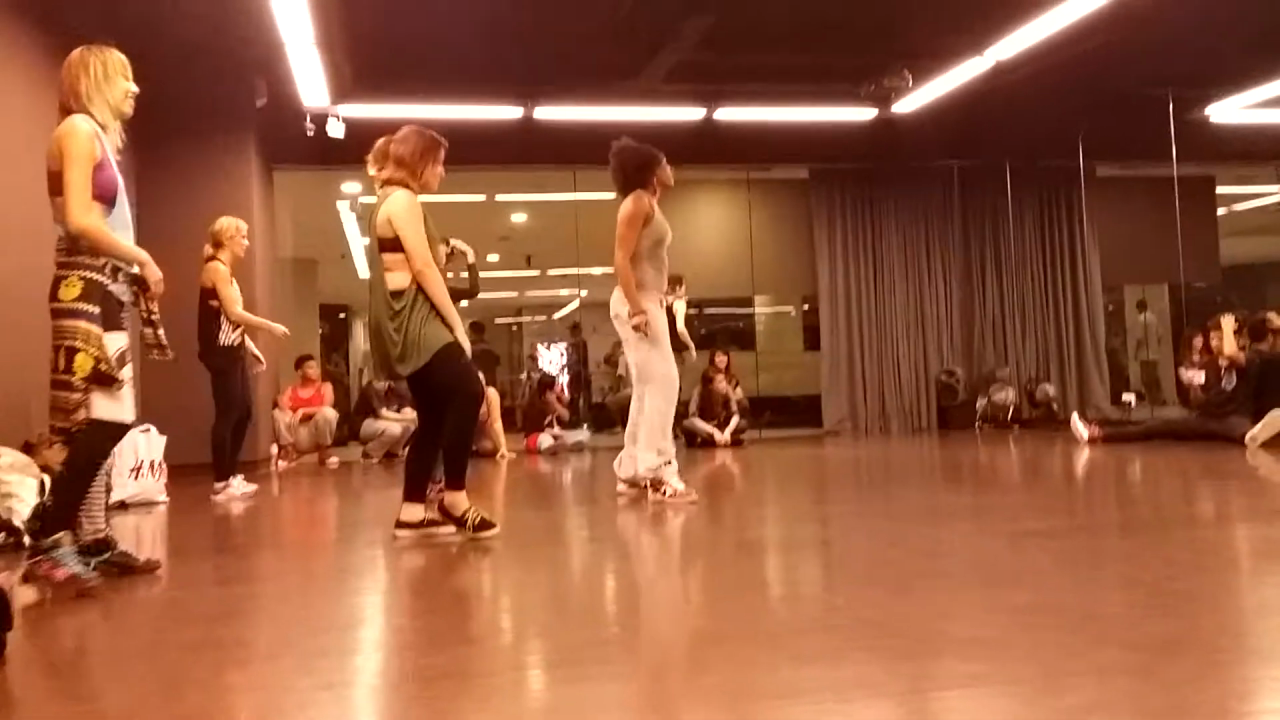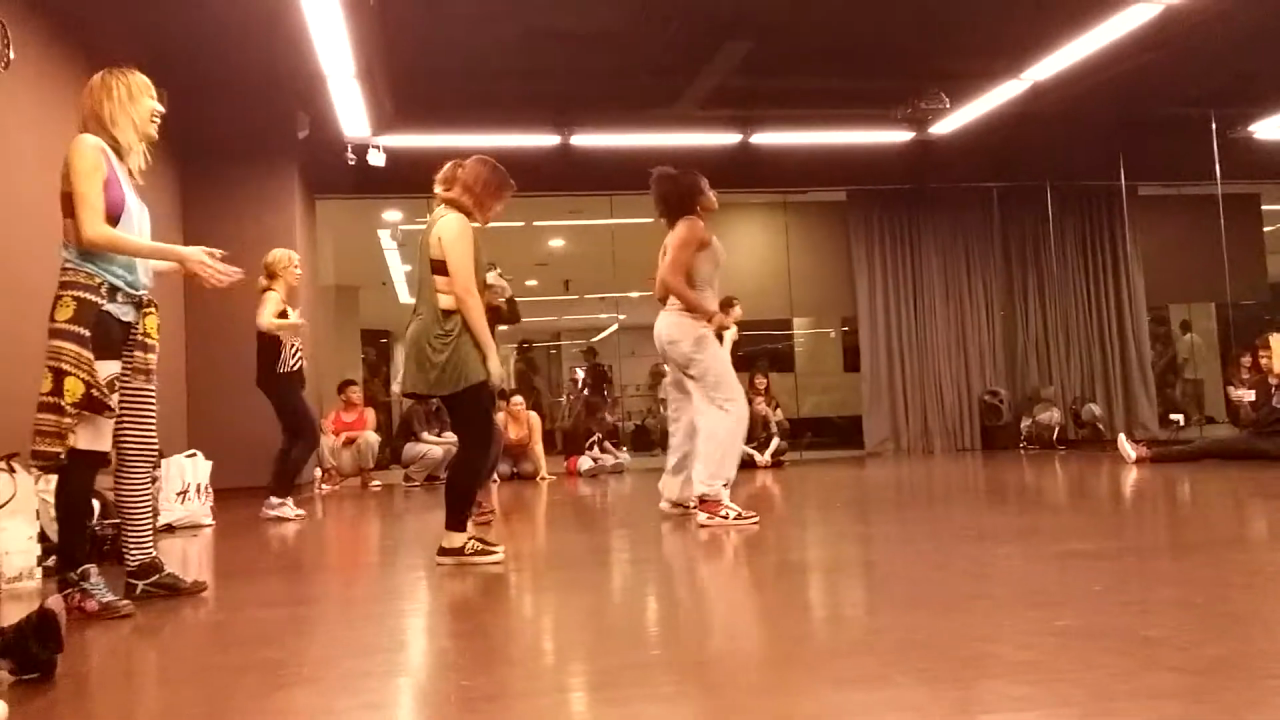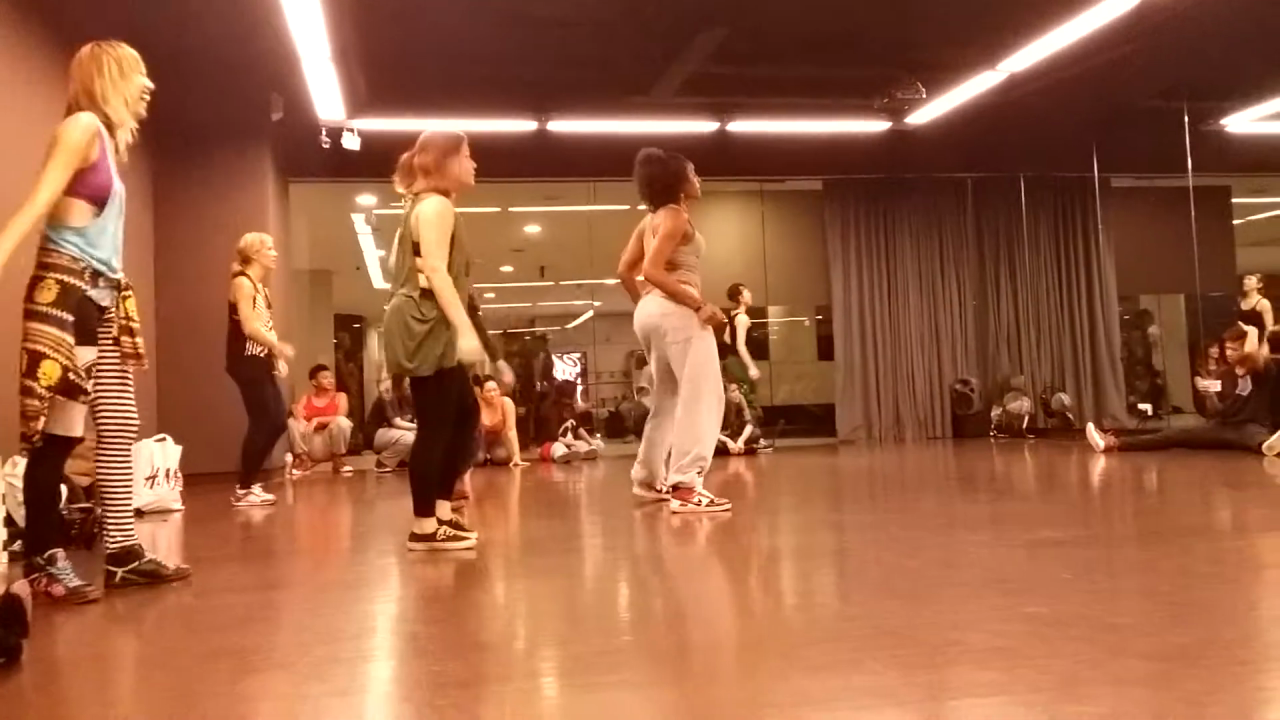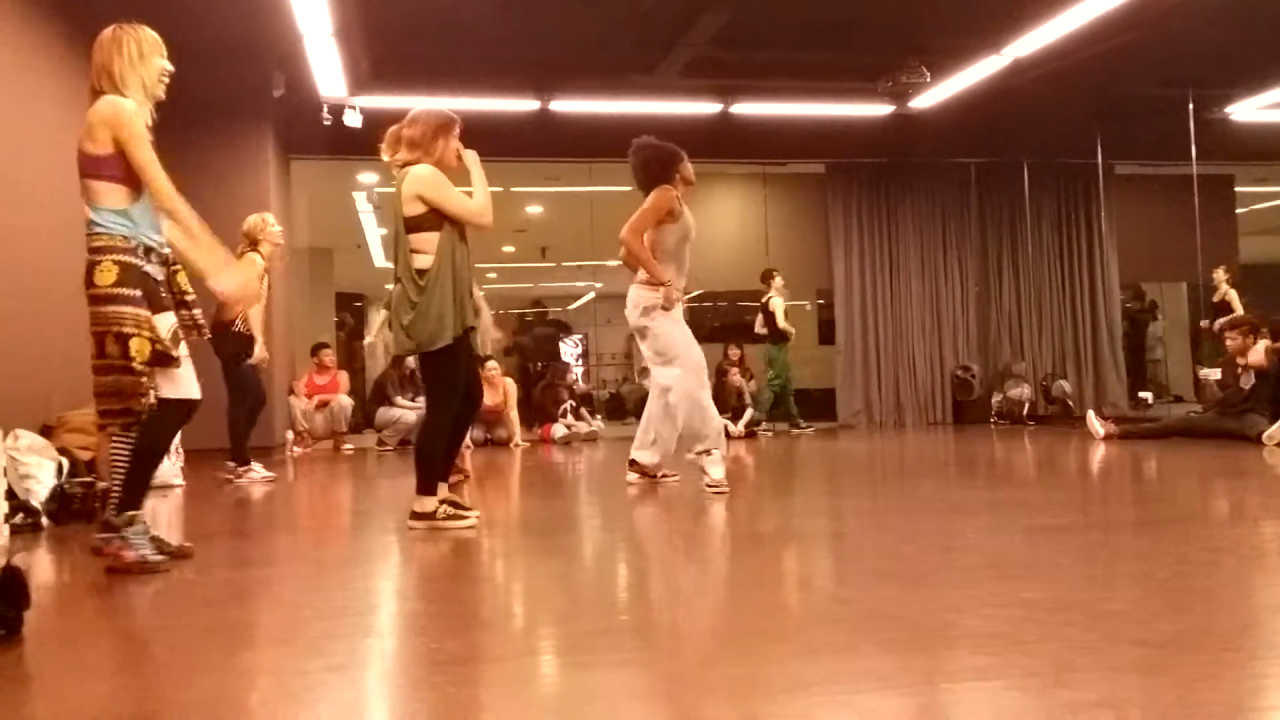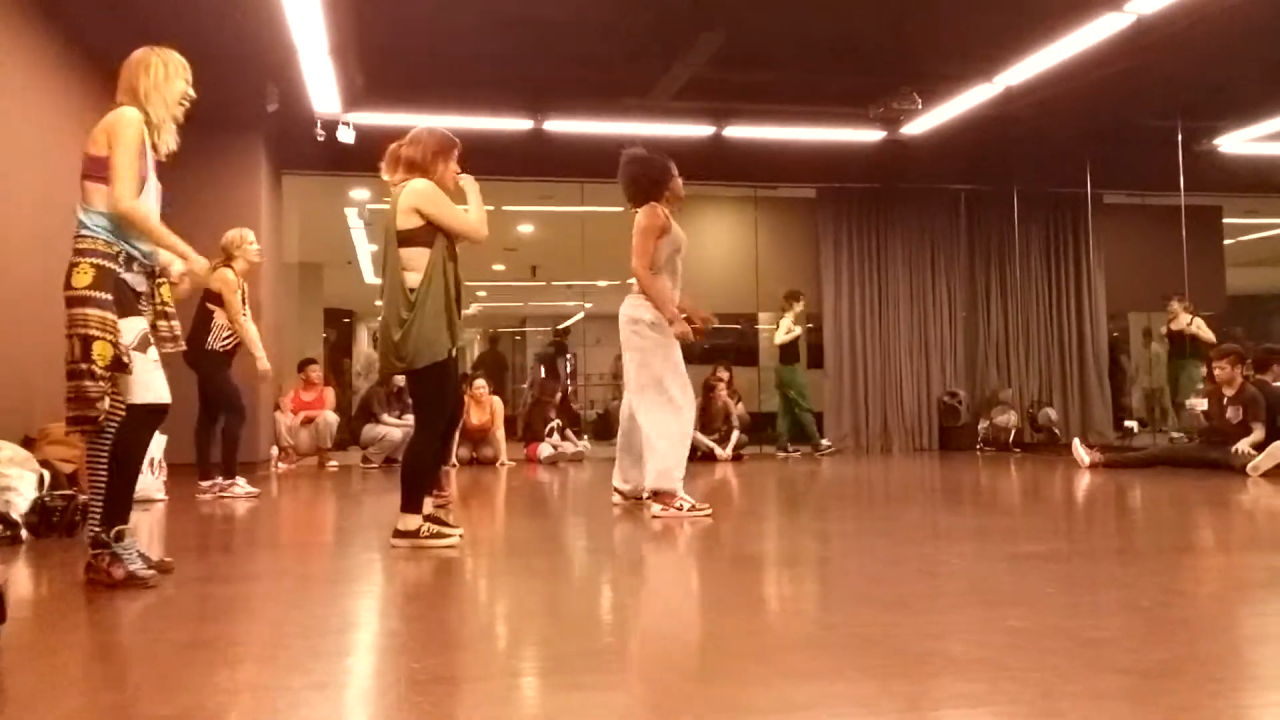
dt=0.5s
person 1, frame 1
left shoulder: (98, 136)
right shoulder: (78, 128)
left elbow: (98, 223)
right elbow: (78, 222)
left wrist: (135, 269)
right wrist: (142, 257)
left hip: (108, 289)
right hip: (86, 287)
left knee: (96, 424)
right knee: (108, 418)
left ankle: (90, 545)
right ankle: (48, 544)
person 1, frame 2
left shoulder: (127, 164)
right shoulder: (88, 147)
right elbow: (92, 232)
left wrist: (188, 261)
right wrist: (176, 252)
left hip: (133, 315)
right hip: (91, 310)
left knee: (139, 448)
right knee: (87, 446)
left ankle: (142, 566)
right ankle: (76, 577)
person 1, frame 3
left shoulder: (107, 140)
right shoulder: (83, 126)
left elbow: (89, 228)
left hip: (105, 298)
right hip: (70, 293)
left knee: (118, 429)
right knee: (60, 432)
left ankle: (123, 554)
person 1, frame 4
left shoulder: (124, 117)
right shoulder: (115, 110)
left elbow: (156, 216)
right elbow: (167, 200)
left wrist: (210, 269)
right wrist: (222, 263)
left hip: (138, 272)
right hip: (122, 271)
left knee: (134, 406)
right knee: (176, 397)
left ankle: (125, 527)
right ankle: (119, 525)
person 1, frame 5
left shoulder: (146, 138)
right shoulder: (126, 119)
right elbow: (124, 207)
left wrist: (169, 261)
right wrist: (188, 254)
left hip: (130, 280)
right hip: (103, 277)
left knee: (116, 415)
right knee: (147, 405)
left ankle: (110, 542)
right ankle: (110, 541)
person 2, frame 1
left shoulder: (394, 201)
right shoulder: (402, 199)
right elbow: (423, 269)
right wrist: (457, 324)
left hip: (414, 323)
right hip: (410, 321)
left knee: (435, 414)
right knee: (468, 392)
left ankle: (412, 513)
right ankle: (454, 500)
person 2, frame 2
left shoulder: (446, 222)
right shoulder: (455, 223)
right elbow: (464, 293)
right wrist: (491, 352)
left hip: (448, 344)
right hip: (450, 344)
left knee: (476, 438)
right knee: (477, 439)
left ankle: (460, 529)
right ankle: (453, 541)
person 2, frame 3
left shoulder: (424, 204)
right shoulder: (437, 205)
left elbow: (399, 262)
right elbow: (436, 271)
right wrist: (465, 330)
left hip: (432, 328)
right hip: (425, 327)
left knee: (465, 415)
right knee: (436, 424)
left ankle: (440, 511)
right ankle: (423, 527)
person 2, frame 4
left shoulder: (422, 181)
right shoulder: (422, 175)
right elbow: (482, 215)
left wrist: (477, 295)
right wrist: (476, 169)
left hip: (444, 307)
right hip: (432, 308)
left knee: (468, 396)
right knee: (444, 403)
left ankle: (437, 490)
right ankle: (424, 506)
person 2, frame 5
left shoulder: (416, 197)
right shoulder: (419, 189)
left elbow: (456, 233)
right elbow: (477, 230)
left wrist: (463, 190)
right wrist: (472, 190)
left hip: (429, 323)
right hip: (421, 323)
left knee: (448, 413)
right knee: (432, 420)
left ankle: (423, 505)
right ankle: (408, 523)
person 3, frame 1
left shoulder: (649, 205)
right shoulder: (637, 201)
right elbow: (621, 259)
right wrist: (637, 307)
left hip: (649, 301)
right hip: (637, 302)
left knee: (650, 386)
right knee: (660, 380)
left ankle: (633, 472)
right ankle: (659, 470)
person 3, frame 2
left shoulder: (675, 235)
right shoulder: (692, 226)
left elbow: (661, 290)
right elbow: (673, 280)
right wrist: (711, 313)
left hip: (670, 325)
right hip: (688, 326)
left knee: (688, 414)
right knee: (729, 406)
left ankle: (677, 491)
right ankle: (711, 498)
person 3, frame 3
left shoulder: (650, 220)
right shoulder: (676, 215)
left elbow: (625, 271)
right elbow: (652, 270)
right wrist: (700, 303)
left hip: (649, 312)
right hip: (676, 310)
left knee: (668, 398)
right knee: (700, 396)
left ankle: (649, 477)
right ankle: (685, 486)
person 3, frame 4
left shoulder: (670, 202)
right shoulder: (665, 195)
left elbow: (627, 256)
right elbow: (628, 235)
right wrist: (662, 284)
left hip: (660, 301)
right hip: (651, 301)
left knee: (670, 382)
right knee: (689, 367)
left ankle: (644, 463)
right ankle: (709, 454)
person 3, frame 5
left shoulder: (660, 216)
right shoulder: (653, 212)
right elbow: (640, 271)
left wrist: (687, 309)
right wrist: (672, 315)
left hip: (648, 315)
right hip: (648, 315)
left knee: (642, 402)
right knee: (670, 400)
left ankle: (627, 485)
right ankle: (665, 491)
person 4, frame 1
left shoulder: (224, 270)
right shoulder: (216, 267)
right elbow: (233, 313)
left wrist: (251, 347)
right wrist: (270, 326)
left hip: (232, 351)
right hip: (220, 352)
left knee: (243, 412)
right knee: (227, 415)
left ankle: (230, 475)
right ankle: (221, 482)
person 4, frame 2
left shoulder: (282, 299)
right shoulder: (274, 297)
right elbow: (263, 323)
left wrist: (295, 326)
right wrist: (293, 323)
left hip: (288, 379)
right hip: (279, 380)
left knee: (295, 438)
right knee: (308, 437)
left ankle: (279, 497)
right ankle: (276, 499)
person 4, frame 3
left shoulder: (262, 288)
right shoulder: (242, 283)
right elbow: (250, 328)
left wrist: (279, 357)
right wrist: (281, 348)
left hip: (263, 363)
right hip: (247, 363)
left knee: (277, 423)
right knee: (263, 423)
left ankle: (249, 482)
right ankle: (244, 490)
person 4, frame 4
left shoulder: (261, 261)
right shoulder: (255, 259)
right elbow: (251, 304)
left wrist: (260, 345)
right wrist: (259, 342)
left hip: (239, 339)
right hip: (231, 338)
left knee: (256, 398)
right knee: (243, 400)
left ankle: (238, 459)
right ankle: (243, 466)
person 4, frame 5
left shoulder: (241, 282)
right shoulder: (226, 275)
left elbow: (248, 322)
right elbow: (237, 322)
left wrist: (262, 354)
right wrist: (258, 358)
left hip: (213, 355)
right hip: (207, 353)
left knee: (209, 416)
right knee: (236, 412)
left ankle: (207, 480)
right ankle: (229, 479)
